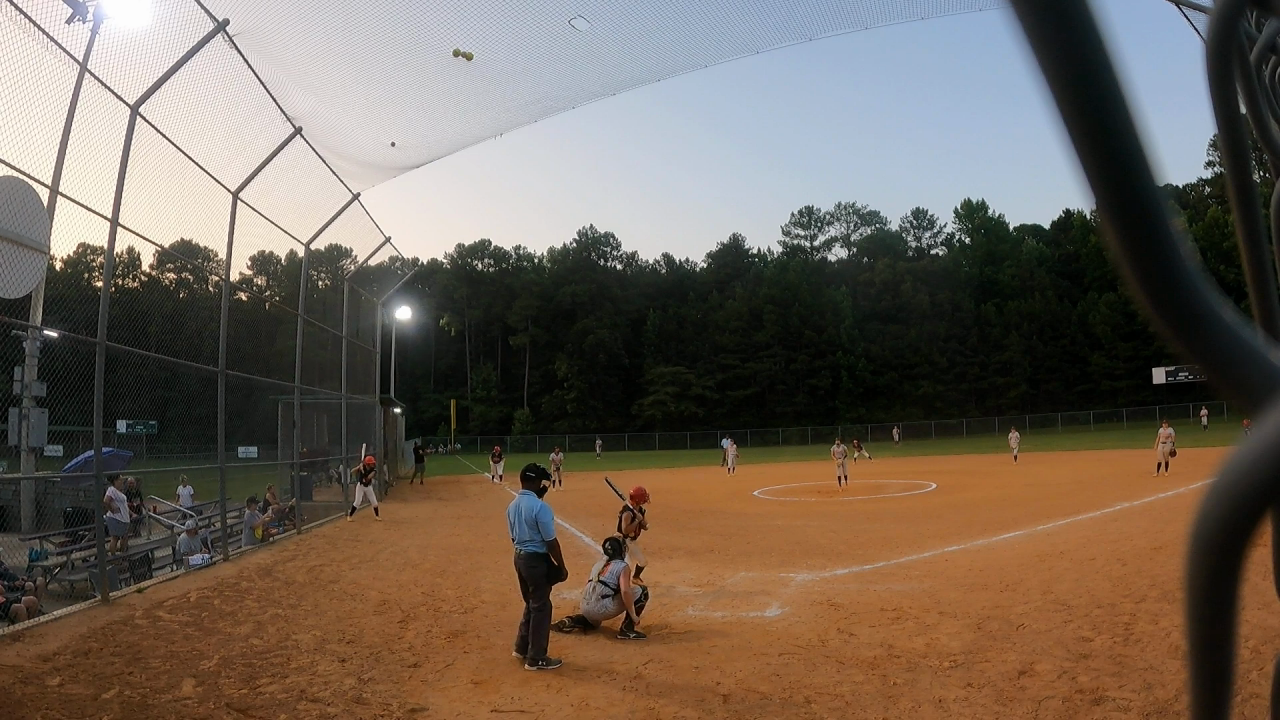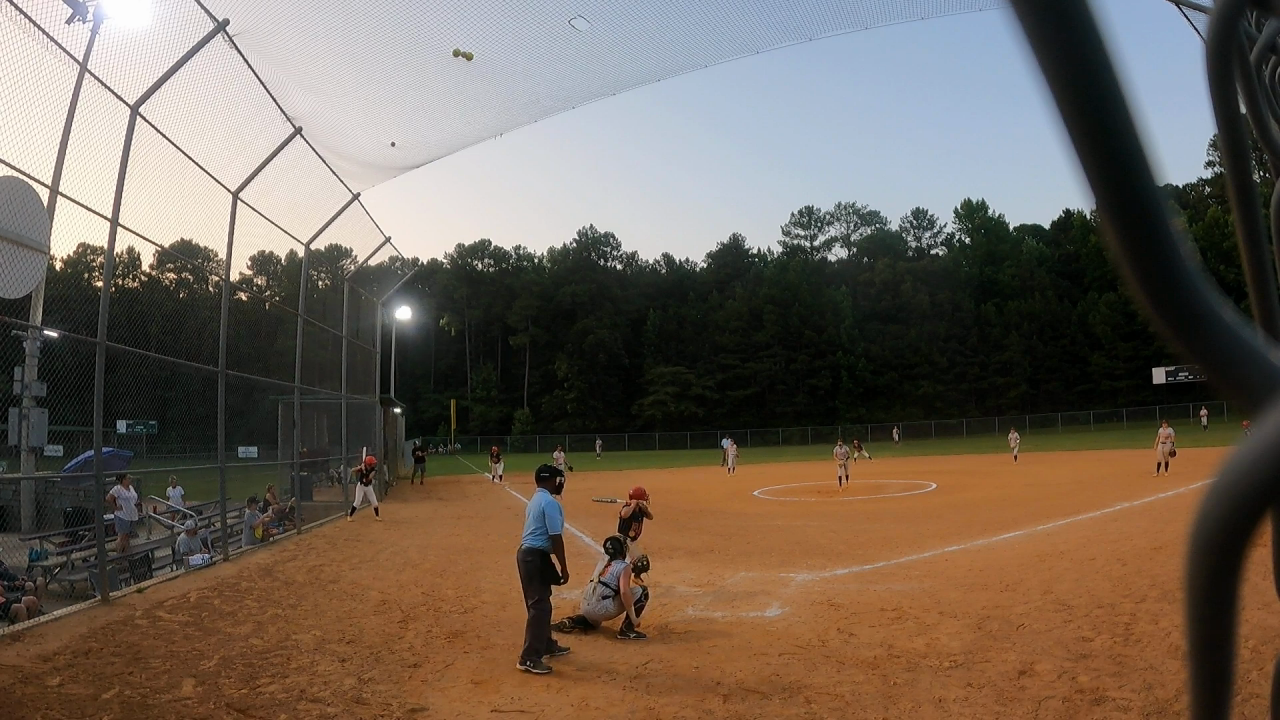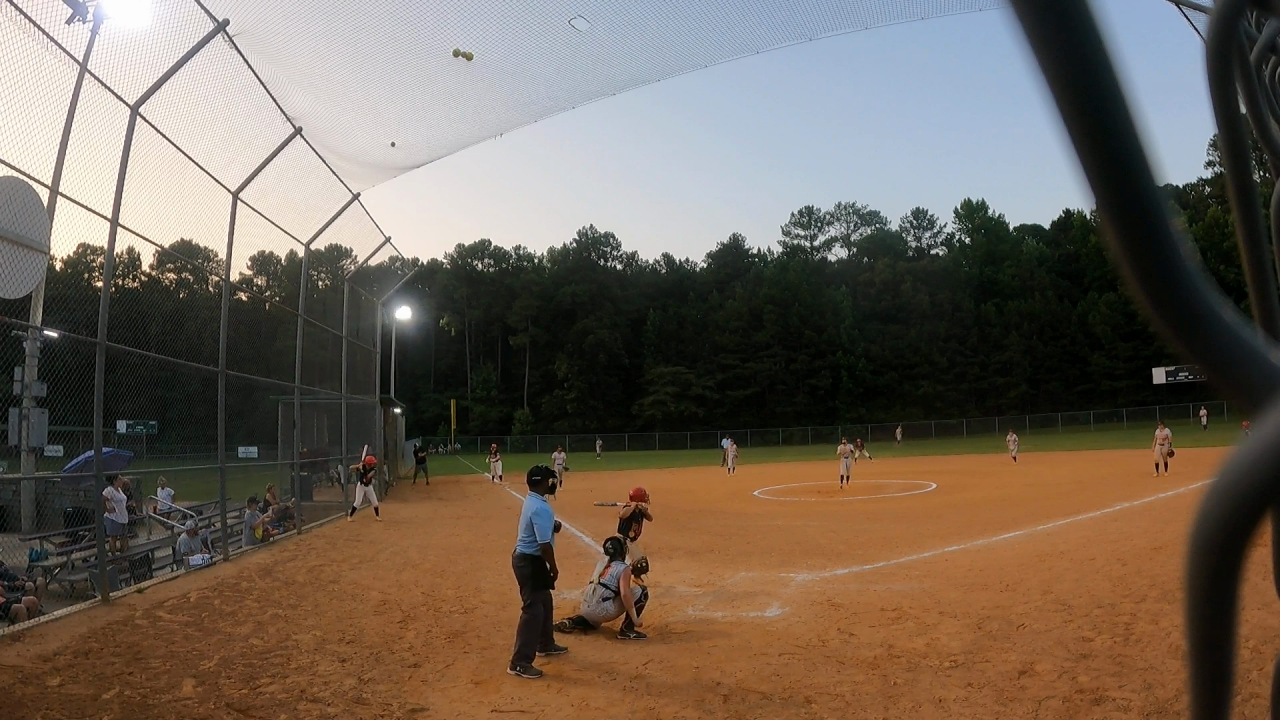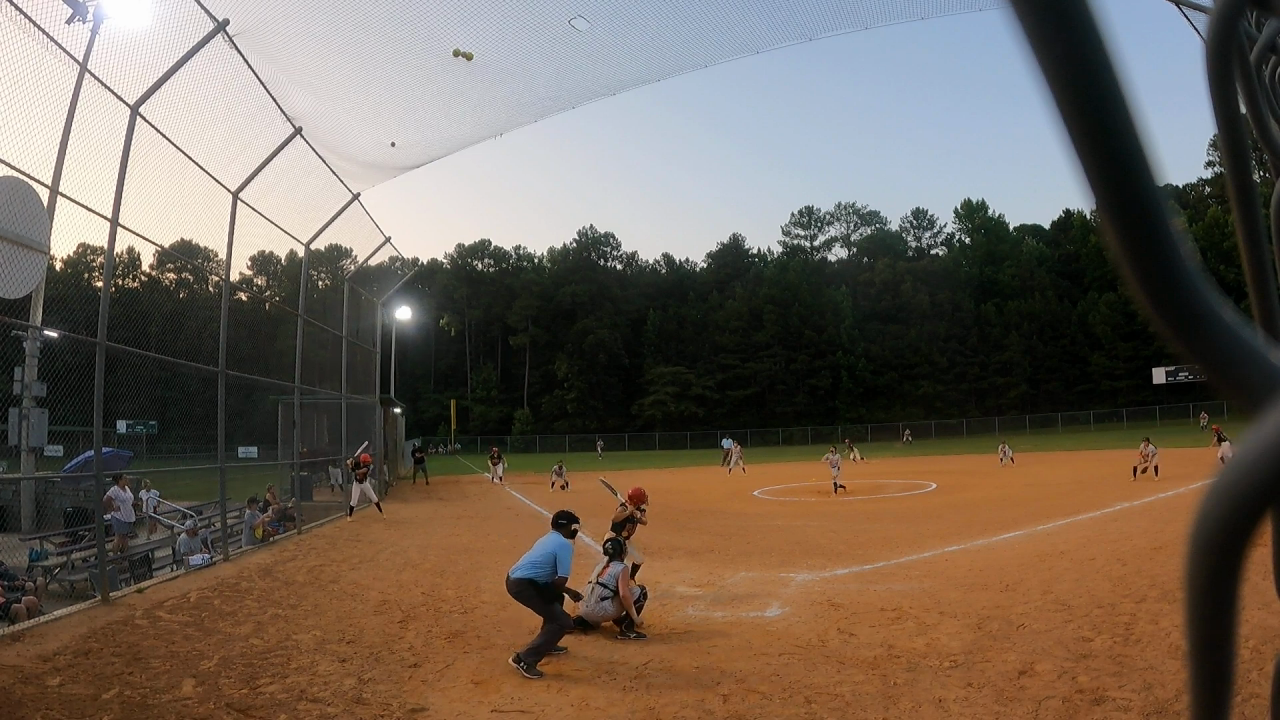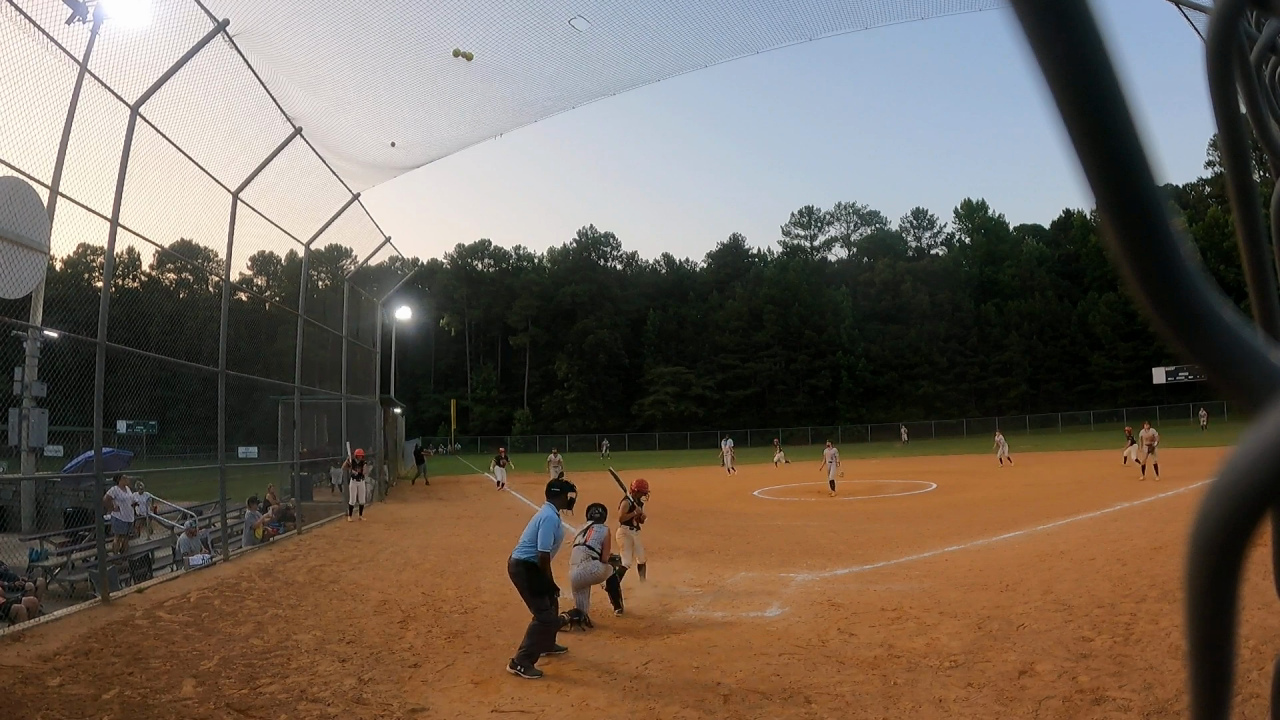
dt=1s
person 1, frame 1
left shoulder: (512, 506)
right shoulder: (540, 507)
right elbow: (551, 541)
right wrist: (562, 566)
left hip: (519, 558)
right hip: (537, 560)
left knee: (531, 605)
right knee: (541, 608)
left ankle: (522, 647)
right ankle: (536, 658)
person 1, frame 2
left shoulder: (535, 500)
right shoulder: (550, 502)
right elbow: (555, 537)
left wrist: (558, 565)
right wrist: (564, 566)
left hip: (527, 553)
right hip: (536, 557)
left knee: (541, 603)
right knee: (539, 606)
left ankle: (547, 646)
right ankle: (529, 657)
person 1, frame 3
left shoulder: (531, 501)
right shoulder: (541, 508)
right elbow: (544, 544)
left wrist: (552, 526)
right wrist: (554, 567)
left hip: (527, 558)
right hip: (530, 562)
left knee: (544, 601)
right knee: (533, 609)
left ankle: (545, 644)
right ankle: (520, 662)
person 1, frame 4
left shoulder: (546, 539)
right shoulder: (564, 545)
right elbow: (561, 581)
left wrist: (568, 591)
left hip: (515, 581)
right hip: (524, 585)
left knee: (556, 598)
right knee: (563, 622)
left ankle: (548, 643)
right ankle: (524, 659)
person 1, frame 5
left shoulder: (547, 512)
right shoulder: (550, 517)
right elbow: (543, 554)
left wrist: (548, 581)
right wrist: (550, 582)
left hip: (525, 565)
right hip: (525, 567)
left knee: (550, 604)
right knee: (544, 614)
left ankle: (547, 644)
right ankle: (521, 663)
